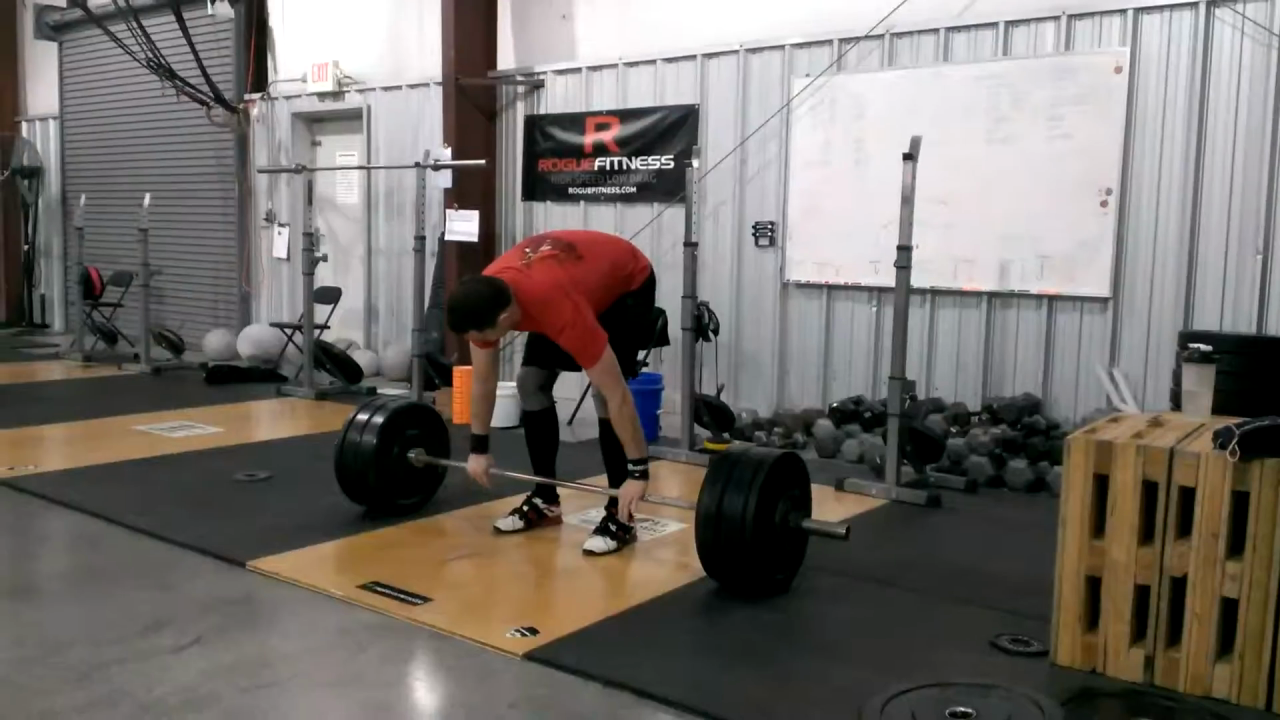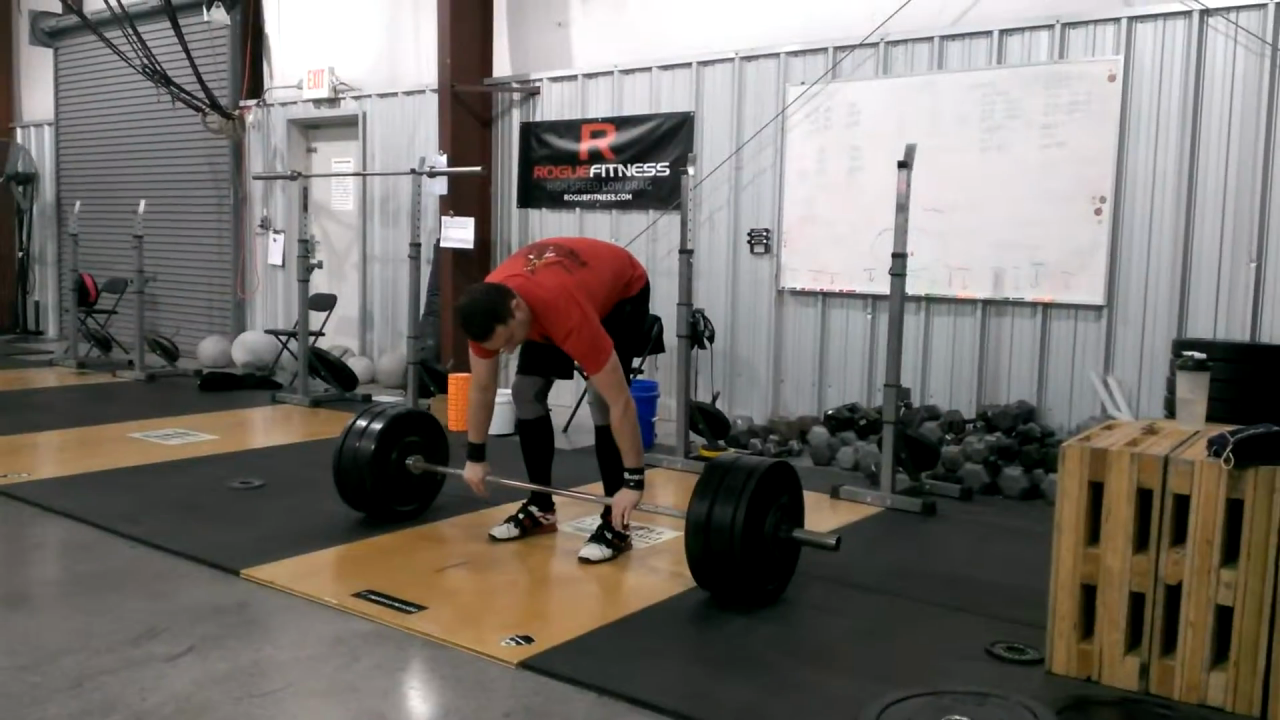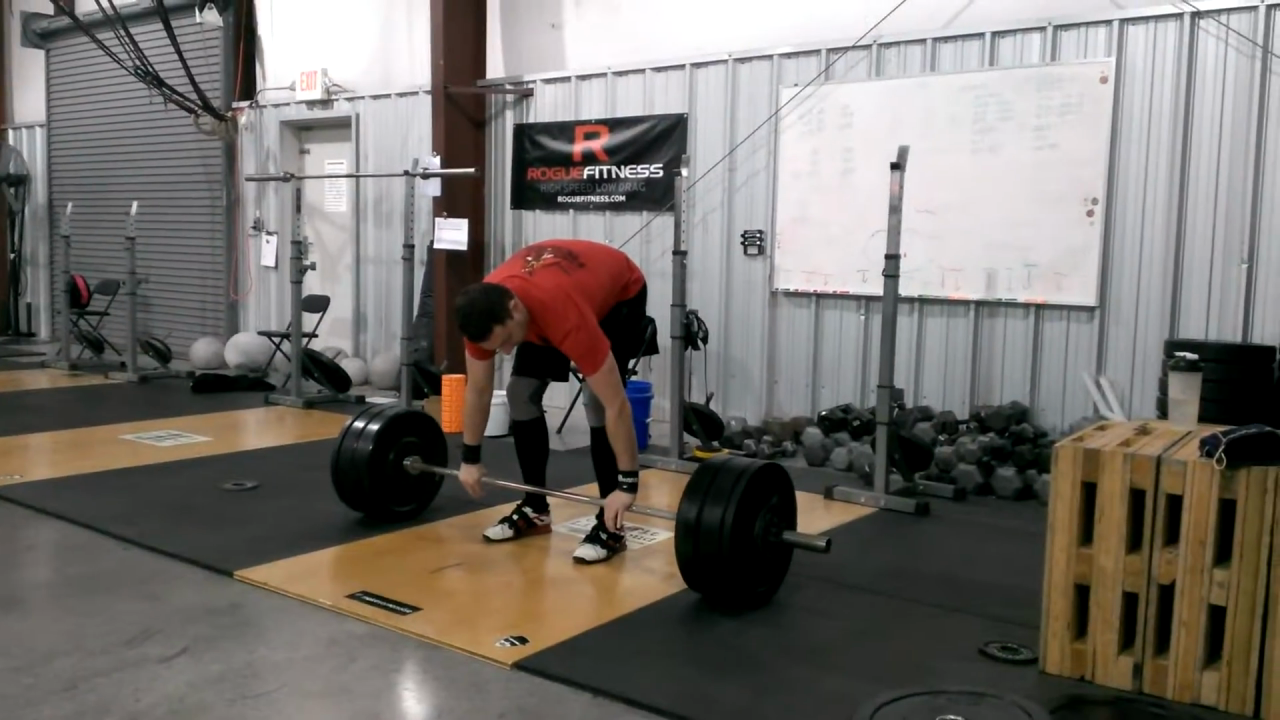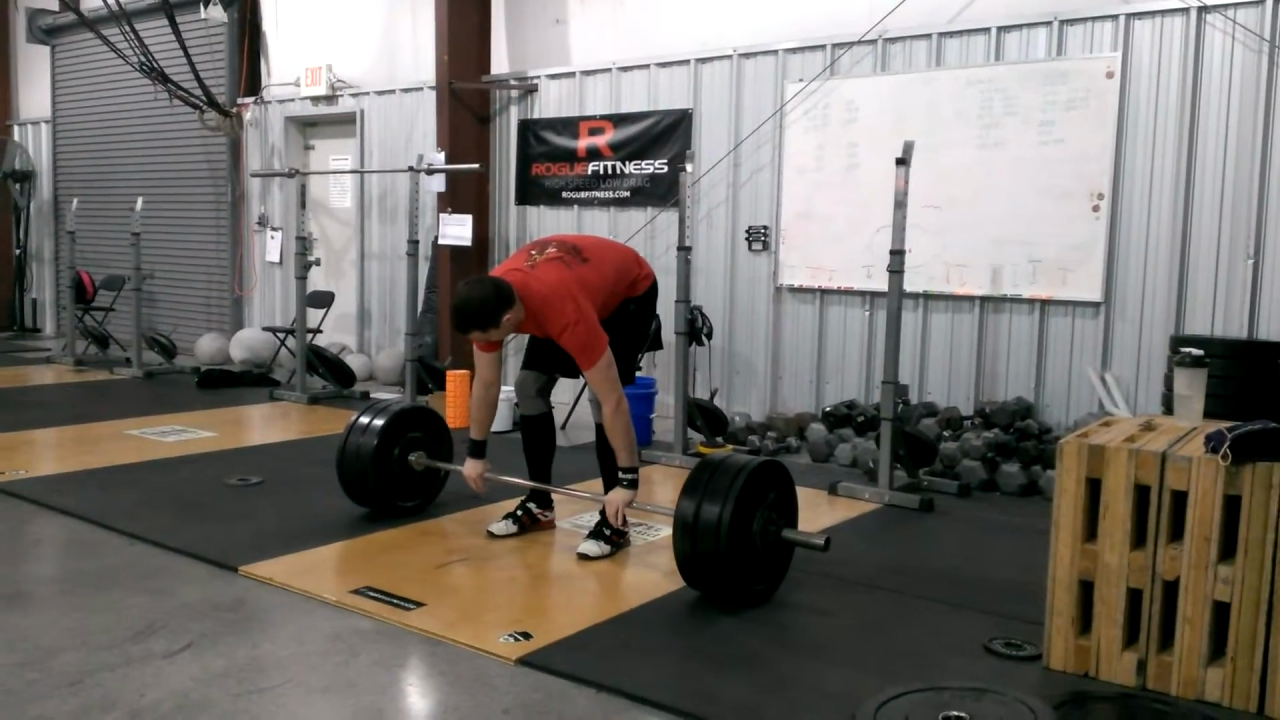
dt=0.4s
person 1, frame 1
left shoulder: (562, 310)
right shoulder: (485, 298)
left elbow: (617, 395)
right elbow: (483, 380)
left wrist: (638, 472)
right wrist: (478, 448)
left hip: (628, 284)
right hip: (573, 273)
left knee: (601, 391)
right knee: (530, 383)
left ankle: (619, 516)
right ankle: (544, 499)
person 1, frame 2
left shoulder: (569, 316)
right shoulder: (487, 310)
left elbow: (621, 402)
right elbow: (482, 388)
left wrist: (634, 481)
right wrist: (475, 457)
left hip: (623, 291)
left knee: (601, 397)
right knee: (526, 391)
left ankle: (615, 524)
right ankle: (540, 507)
person 1, frame 3
left shoulder: (567, 318)
right shoulder: (483, 313)
left elbow: (616, 404)
right elbow: (478, 390)
left wrist: (627, 483)
right wrist: (470, 458)
left hip: (620, 295)
left knee: (595, 399)
right knee: (521, 393)
left ankle: (610, 527)
right ankle: (534, 508)
person 1, frame 4
left shoulder: (566, 313)
right shoulder: (489, 302)
left elbow: (613, 400)
right elbow: (486, 383)
left wrist: (628, 480)
right wrist: (475, 453)
left hip: (630, 292)
left knee: (598, 397)
right knee: (529, 387)
left ankle: (614, 523)
right ankle: (539, 504)
